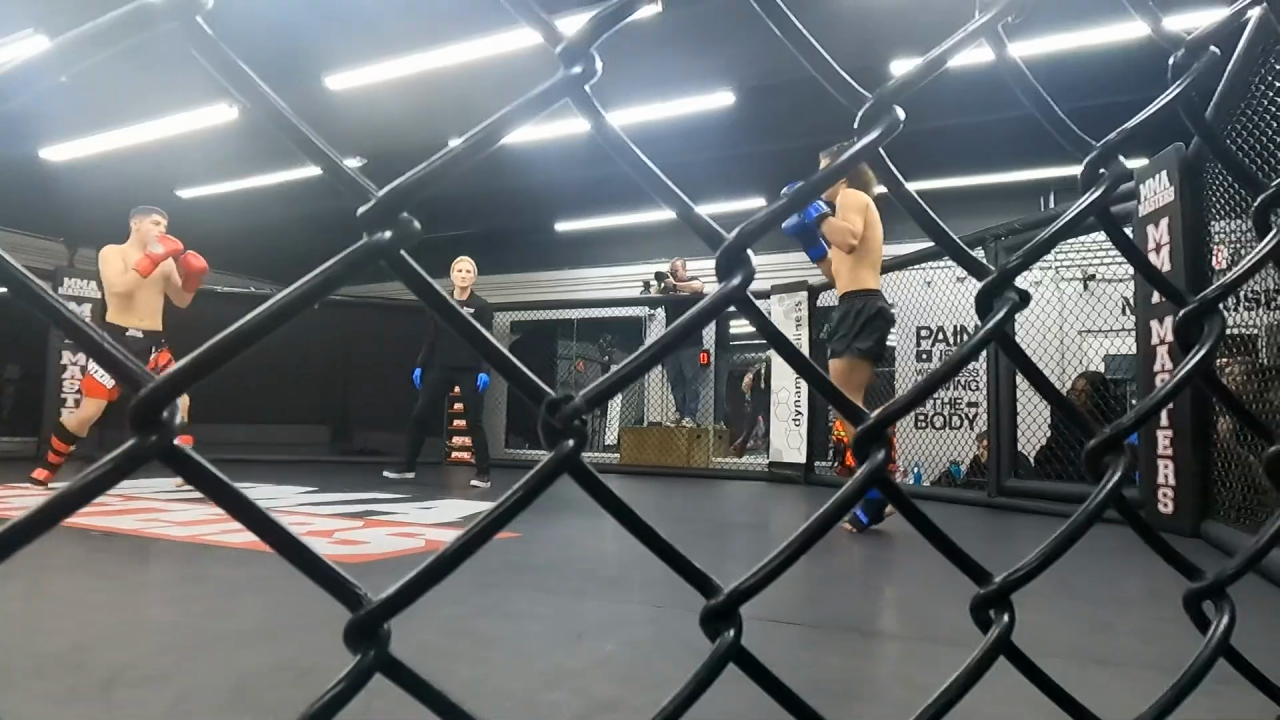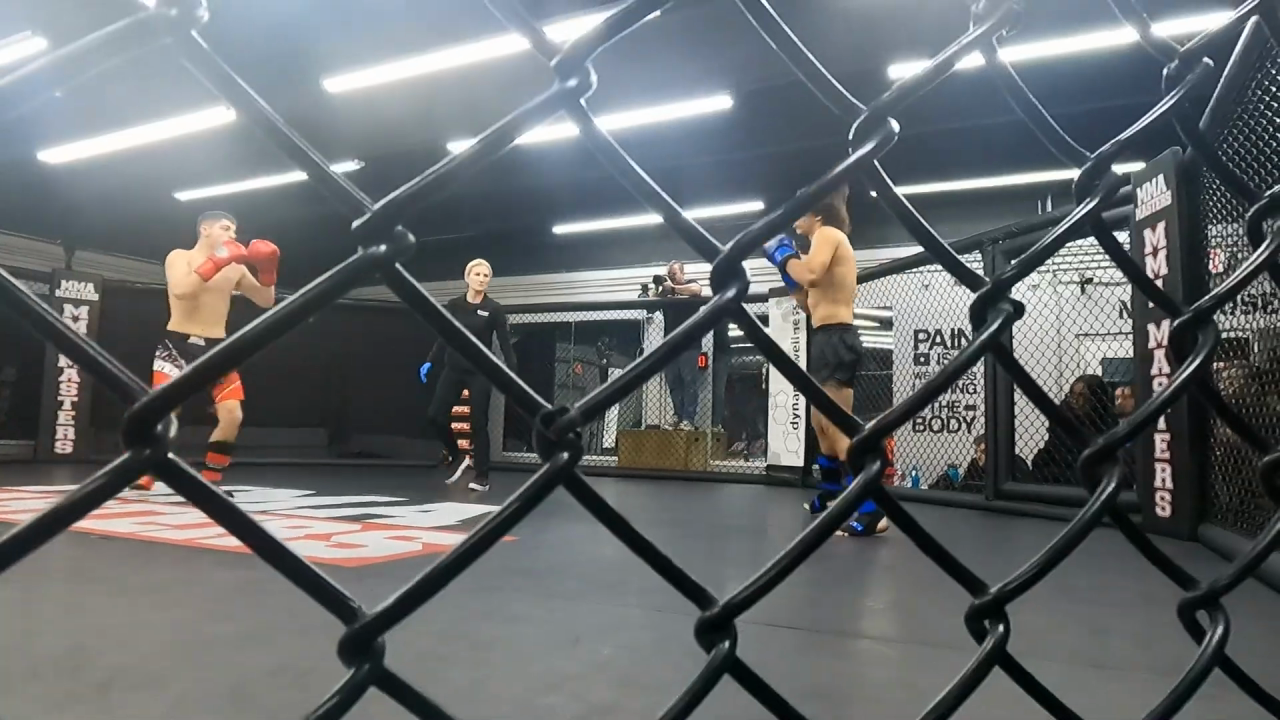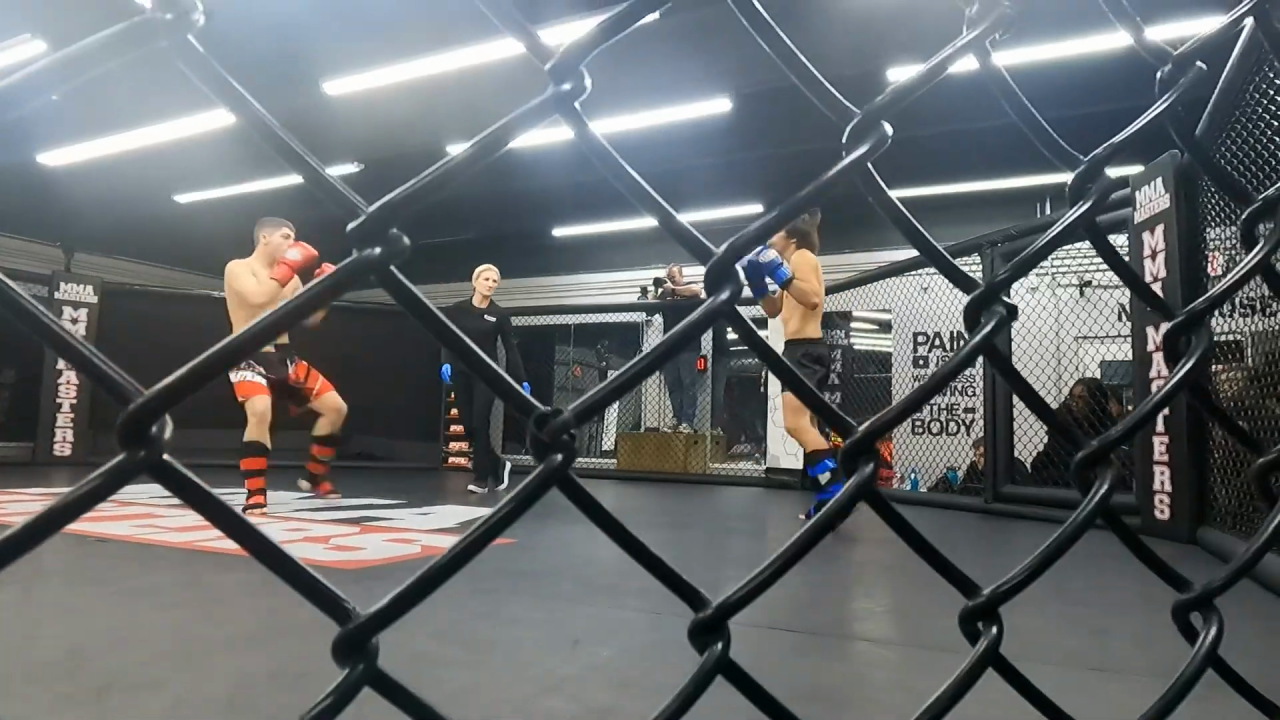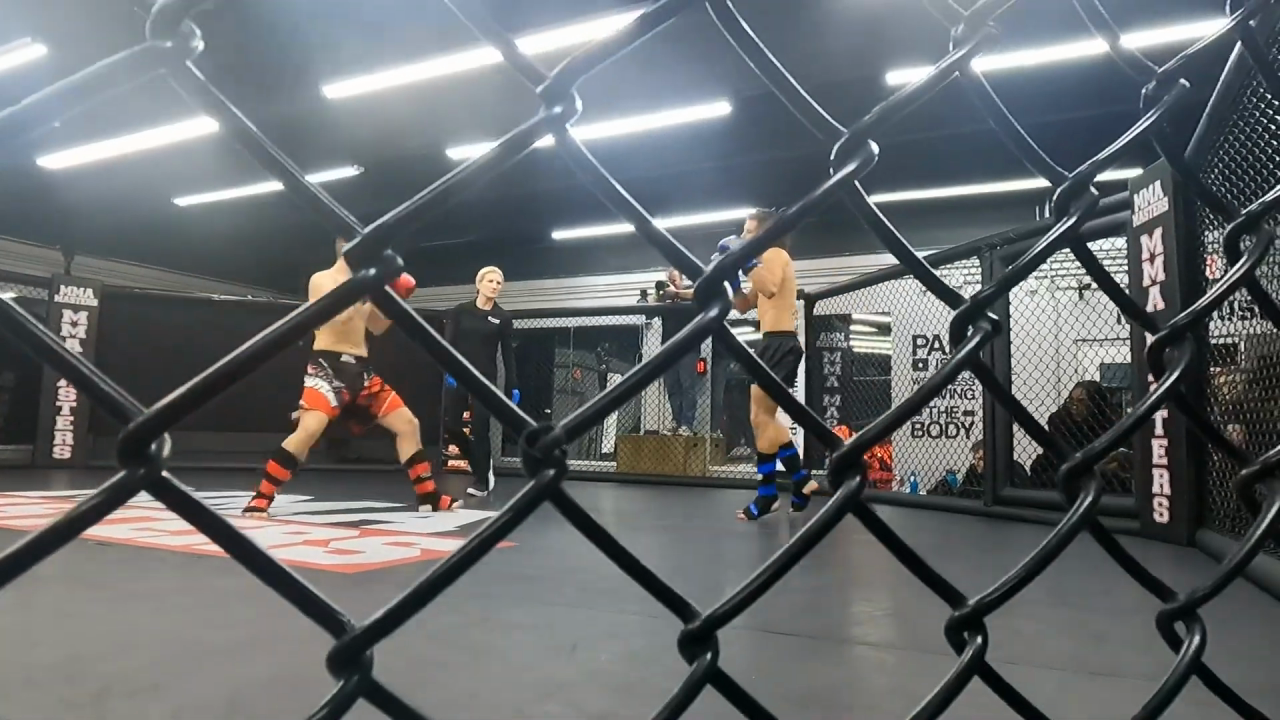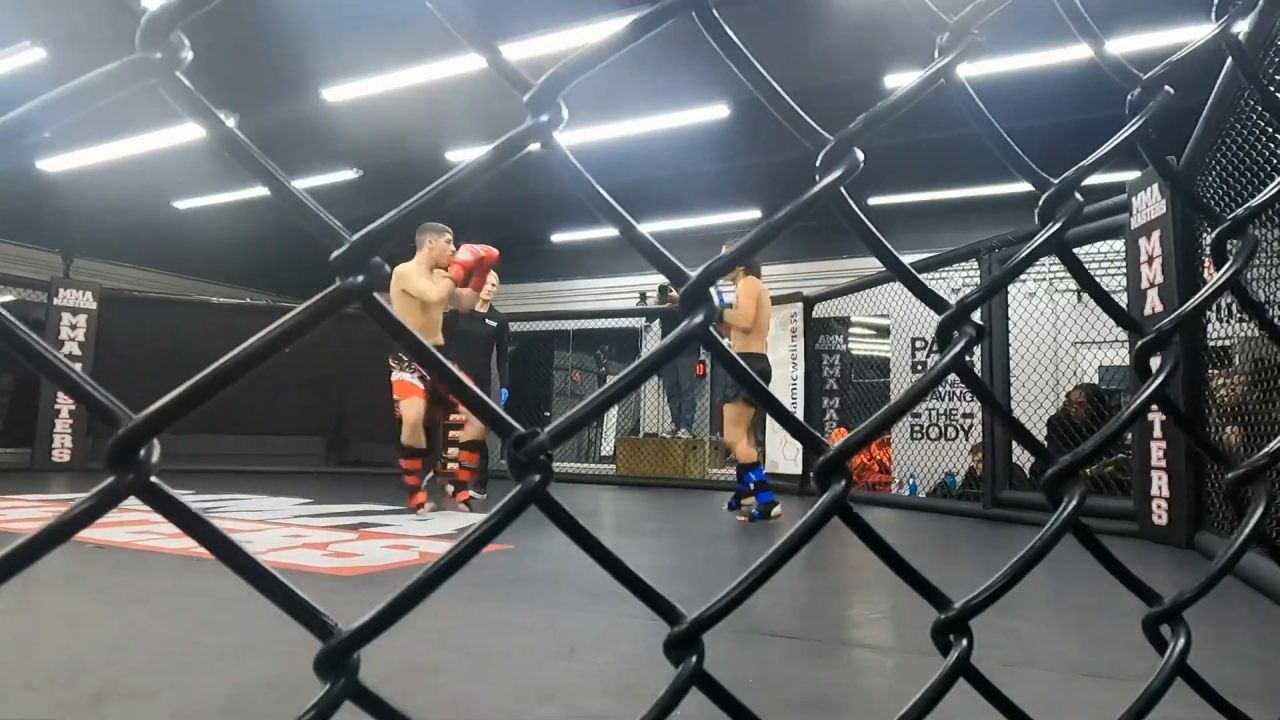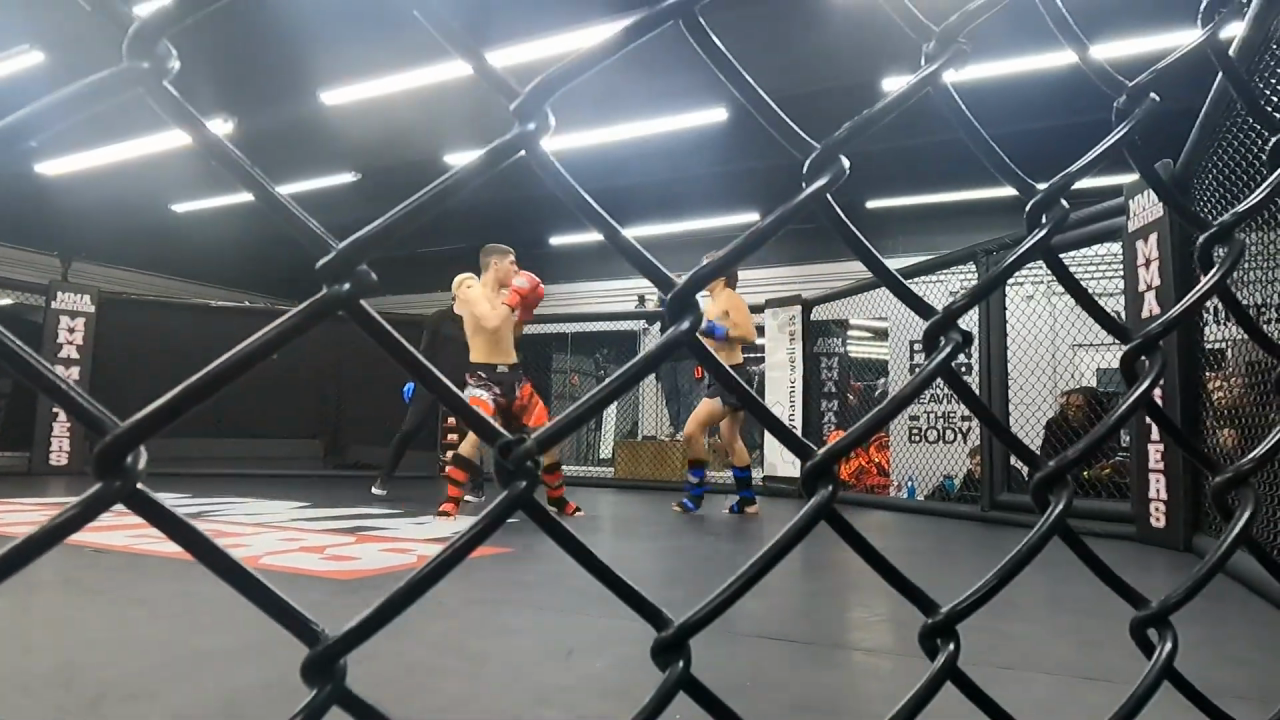
dt=0.2s
person 1, frame 1
left shoulder: (851, 195)
right shoulder: (858, 204)
left elbow: (848, 241)
left wrist: (814, 211)
right wrist: (811, 241)
left hip: (860, 308)
right hip: (867, 307)
left knee: (844, 402)
right knee: (850, 402)
left ankle: (876, 494)
right ankle: (875, 494)
person 1, frame 2
left shoulder: (827, 234)
right shoulder: (831, 241)
left elbow: (810, 274)
right elbow: (810, 306)
left wrist: (782, 254)
right wrist: (788, 274)
left hip: (833, 339)
right hip: (834, 338)
left knee: (836, 425)
right knee: (821, 422)
left ankle: (870, 511)
right ankle: (830, 493)
person 1, frame 3
left shoulder: (802, 258)
right shoulder: (794, 262)
left elbow: (813, 300)
right elbow: (773, 310)
left wrist: (778, 272)
right wrist: (756, 282)
left hip: (805, 352)
right hip: (802, 352)
left knee: (797, 424)
right knee: (804, 425)
left ankle: (836, 493)
right ankle: (824, 498)
person 1, frame 4
left shoulder: (774, 254)
right shoulder: (768, 260)
left elbow: (770, 289)
right elbow: (744, 306)
left wrist: (747, 262)
right wrist: (732, 278)
left hip: (778, 344)
right hip: (779, 345)
left knee: (760, 418)
right knee: (767, 418)
left ankle: (766, 495)
right ankle: (801, 480)
person 1, frame 5
left shoulder: (749, 283)
right shoulder: (750, 287)
left elbow: (744, 324)
right elbow: (733, 328)
left wrist: (716, 306)
right wrist: (716, 307)
left hip: (747, 364)
right hip: (752, 364)
left knee: (734, 438)
right knee: (743, 434)
left ankle: (766, 501)
right ankle: (745, 490)
person 1, frame 6
left shoulder: (730, 298)
right shoulder: (714, 301)
left elbow: (749, 335)
right elbow: (704, 338)
left wrist: (717, 331)
left knee: (691, 432)
right knee: (730, 439)
left ankle: (696, 493)
right ankle: (746, 498)
person 2, frame 1
left shoulder: (166, 262)
right shoulder: (111, 253)
left elbow: (182, 301)
right elbow: (118, 288)
left wrist: (191, 280)
right wrist: (153, 259)
left hip: (152, 344)
right hip: (117, 339)
left knee: (180, 403)
right knee: (89, 412)
right ankle: (47, 467)
person 2, frame 2
left shoulder: (235, 268)
right shoulder: (179, 257)
left elbow: (266, 301)
right elbow: (180, 291)
left wrist: (267, 270)
right wrist: (215, 262)
left hip: (216, 349)
right hip: (177, 346)
left knee: (231, 417)
left ankle: (209, 484)
right ankle: (144, 472)
person 2, frame 3
left shoulder: (292, 277)
right shoulder: (238, 268)
left elbow: (311, 319)
right elbow: (258, 298)
right wrist: (289, 267)
left hip: (284, 357)
right hip: (250, 357)
left knee: (336, 408)
right knee: (260, 413)
left ankle: (316, 476)
right ankle: (255, 496)
person 2, frame 4
right shoulder: (323, 280)
left elbow: (377, 327)
right elbow: (341, 315)
left hip: (361, 369)
right hip: (327, 366)
left knee: (409, 425)
right knee: (311, 428)
left ankle: (429, 496)
right ankle: (262, 498)
person 2, frame 5
left shoulder: (440, 274)
right shoulder: (405, 272)
left elbow: (466, 303)
right elbow: (435, 298)
left wrist: (480, 272)
right wrist: (461, 267)
right hip: (409, 359)
right knee: (413, 419)
left ankle: (459, 486)
right ankle: (415, 492)
person 2, frame 6
left shoulder: (503, 294)
right shoulder: (472, 293)
right elbow: (493, 323)
left wrist: (527, 305)
right wrist: (517, 295)
left hip: (513, 375)
right hip: (483, 377)
right knee: (476, 436)
left ankle: (559, 501)
right ankle: (451, 502)
person 3, frame 1
left shoulder: (481, 306)
right elbow: (431, 339)
left wrist: (485, 371)
right wrist: (420, 366)
left hip: (469, 372)
right hip: (441, 369)
left knee: (473, 421)
right knee: (419, 415)
left ankle: (483, 473)
right ankle: (407, 466)
person 3, frame 2
left shoulder: (494, 309)
right shoulder: (453, 306)
left elbow: (505, 343)
right elbow: (443, 338)
right wrist: (430, 361)
left hip: (479, 373)
right hip: (452, 370)
left knee: (478, 423)
right knee: (435, 415)
left ankle: (482, 476)
right ankle: (457, 458)
person 3, frame 3
left shoulder: (500, 315)
right shoulder: (457, 309)
left elbow: (511, 349)
left wrist: (522, 380)
right wrist: (446, 363)
right hip: (461, 374)
left knee: (480, 425)
right knee: (469, 425)
left ankle: (482, 478)
right ankle: (498, 465)
person 3, frame 4
left shoulder: (503, 317)
right shoulder: (460, 311)
left elbow: (508, 353)
right elbow: (449, 342)
left wrist: (512, 386)
left hip: (485, 379)
left knee: (480, 429)
right knee: (450, 426)
left ankle: (481, 481)
right ankle: (482, 469)
person 3, frame 5
left shoulder: (499, 320)
right shoulder: (456, 314)
left elbow: (502, 356)
right elbow: (442, 345)
left wrist: (504, 385)
left hip: (478, 380)
left knee: (476, 430)
left ankle: (480, 484)
person 3, frame 6
right shoulder: (438, 318)
right elbow: (424, 351)
right wrist: (412, 379)
left hip: (461, 386)
left knee: (468, 433)
right knee: (410, 429)
left ankle: (476, 488)
right ankle: (383, 478)
